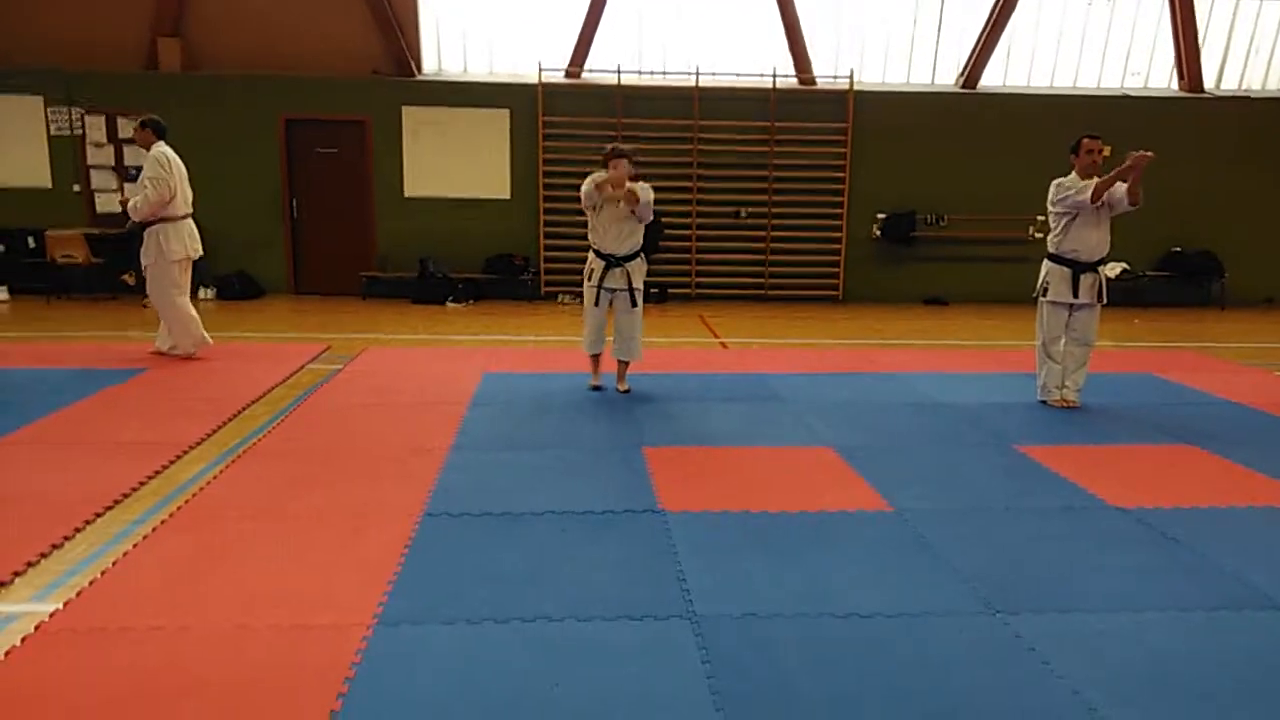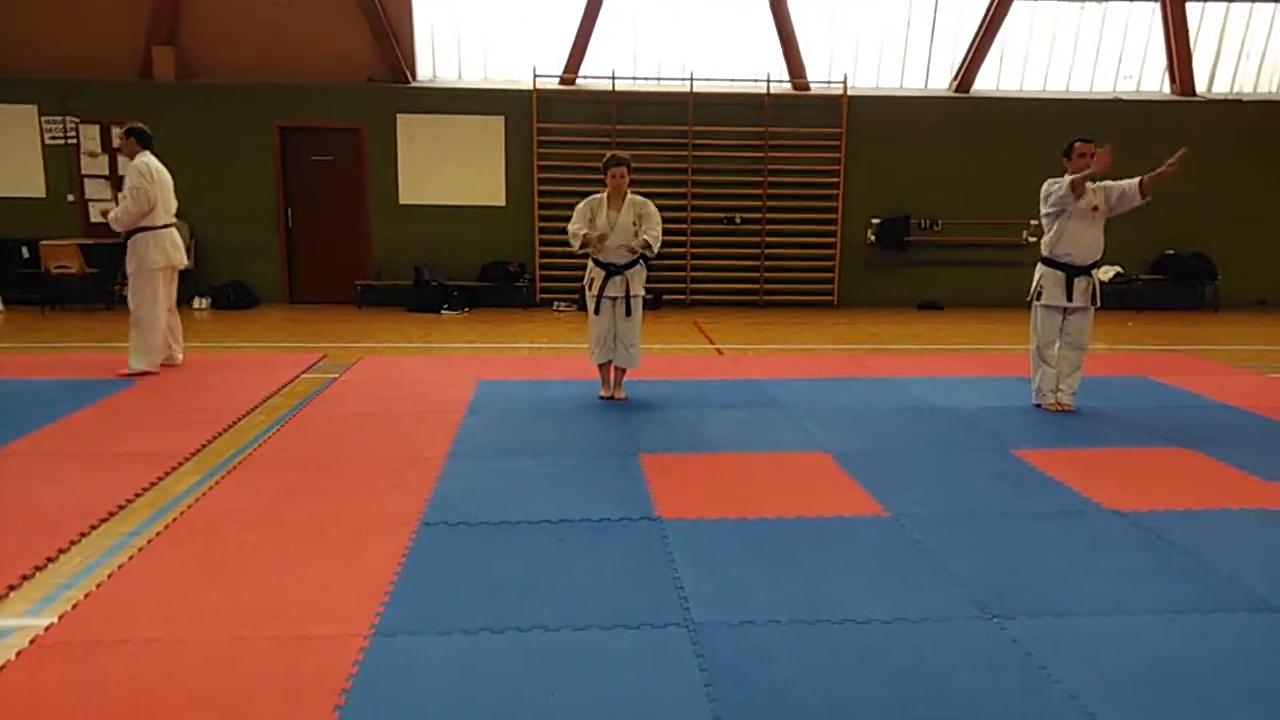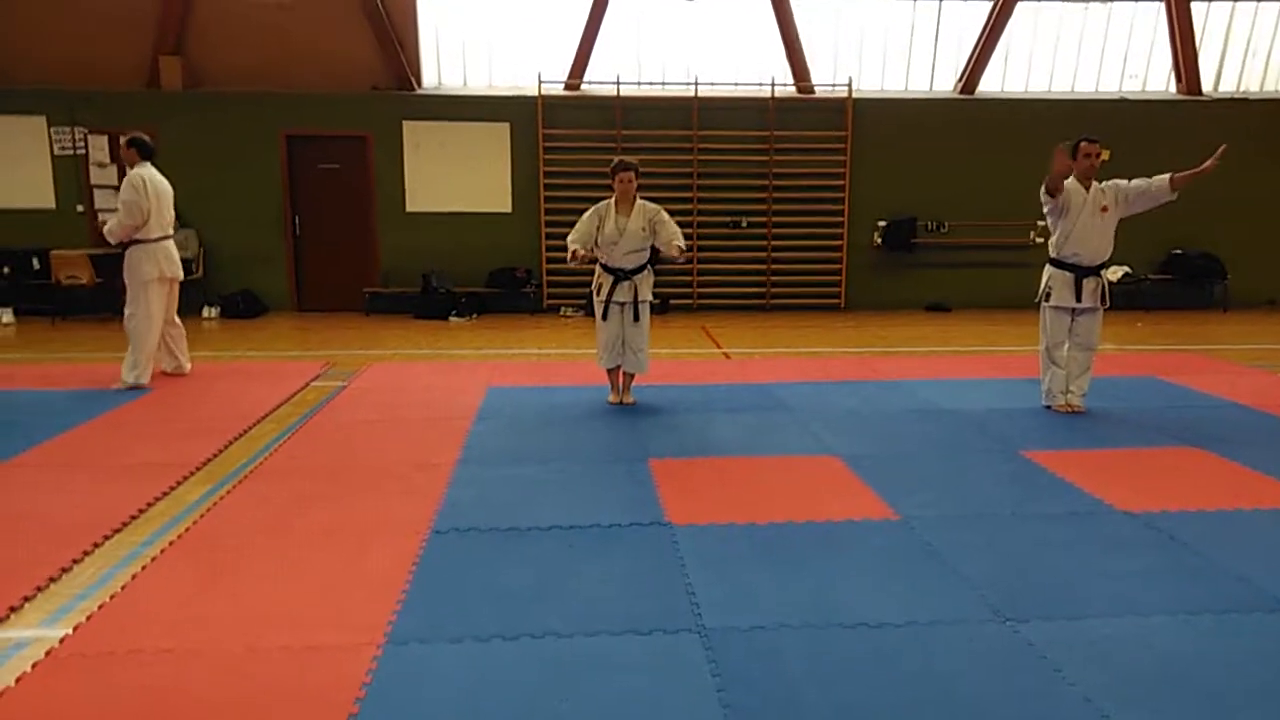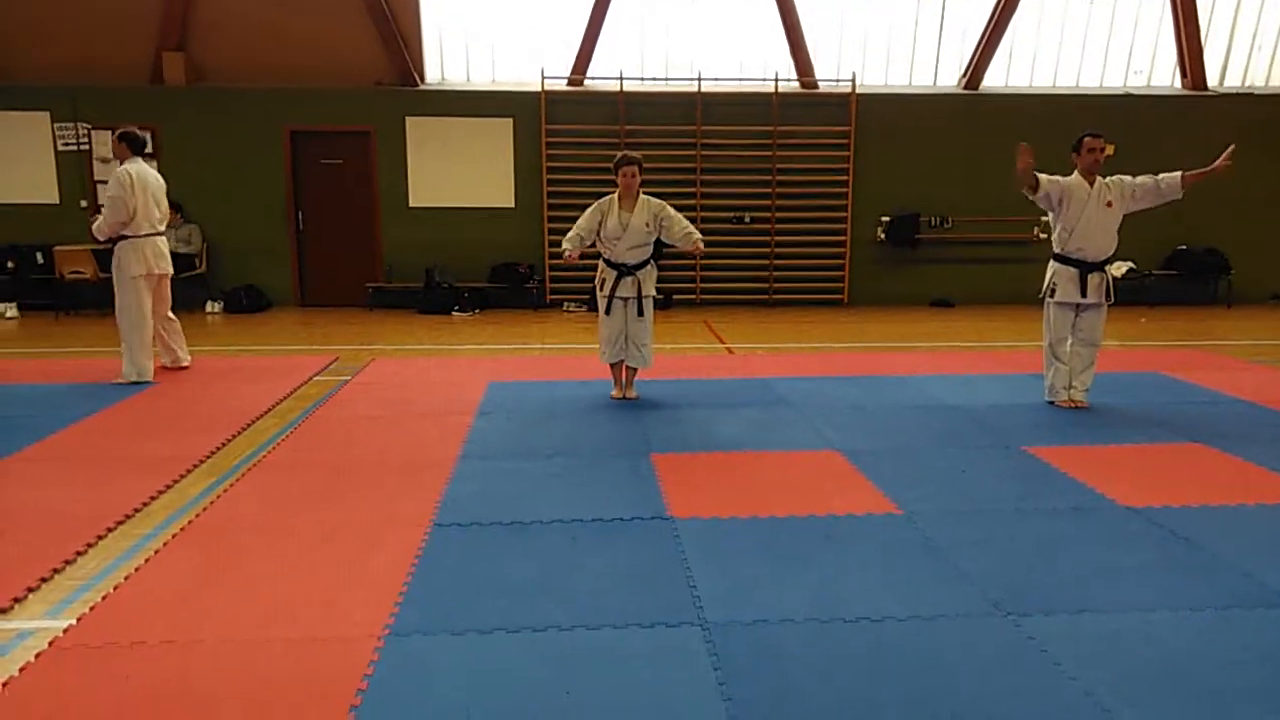
dt=0.2s
person 1, frame 1
left shoulder: (1110, 186)
right shoulder: (1061, 187)
left elbow: (1131, 200)
right elbow: (1090, 196)
left wrist: (1136, 173)
right wrist: (1120, 171)
left hip: (1090, 276)
right hip: (1060, 273)
left knee: (1082, 339)
right knee: (1052, 337)
left ankle: (1070, 391)
right ankle: (1051, 391)
person 1, frame 2
left shoulder: (1104, 191)
right shoulder: (1052, 189)
left elbow: (1137, 192)
right elbow: (1072, 190)
left wrist: (1161, 172)
right wrist: (1094, 173)
left hip: (1083, 280)
right hip: (1053, 277)
left knee: (1075, 343)
right knee: (1045, 341)
left ankle: (1064, 394)
right ankle: (1045, 395)
person 1, frame 3
left shoulder: (1114, 193)
right shoulder: (1062, 190)
left elbow: (1157, 187)
right elbow: (1052, 190)
left wrist: (1199, 171)
right wrist: (1056, 174)
left hip: (1091, 280)
right hip: (1060, 278)
left knee: (1084, 344)
right knee: (1054, 342)
left ankle: (1074, 395)
right ankle: (1054, 396)
person 1, frame 4
left shoulder: (1119, 188)
right shoulder: (1061, 187)
left elbow: (1162, 184)
right elbow: (1035, 187)
left wrist: (1211, 170)
right wrist: (1025, 173)
left hip: (1096, 276)
right hip: (1065, 274)
left knee: (1088, 340)
right knee: (1058, 338)
left ankle: (1078, 391)
right ankle: (1057, 391)
person 2, frame 1
left shoulder: (156, 156)
right shoulder: (169, 155)
left elbow: (156, 196)
left wrist: (132, 206)
right wrist: (138, 205)
left hip: (167, 233)
right hip: (178, 229)
left knee: (165, 293)
right knee: (173, 292)
left ankle: (194, 341)
right ankle: (173, 343)
person 2, frame 2
left shoulder: (139, 166)
right shoulder: (157, 166)
left elbow: (137, 206)
left wrist: (113, 217)
right wrist: (121, 217)
left hip: (149, 242)
right hip: (165, 238)
left knee: (144, 304)
right knee: (163, 303)
left ankle: (144, 362)
right ankle: (169, 353)
person 2, frame 3
left shoulder: (135, 178)
right shoulder: (160, 178)
left elbow: (130, 219)
left wrist: (109, 229)
left hip: (145, 254)
right hip: (164, 250)
left knee: (141, 316)
right knee: (167, 314)
left ankle: (136, 376)
right ankle: (177, 363)
person 2, frame 4
left shoulder: (123, 174)
right shoulder: (154, 174)
left elbow: (116, 216)
left wrist: (98, 227)
left hip: (134, 249)
right hip: (156, 245)
left knee: (134, 314)
right knee: (160, 309)
left ankle: (137, 371)
right ankle: (177, 357)
person 3, frame 1
left shoulder: (639, 192)
right shoulder: (597, 193)
left elbow: (644, 198)
right elbow: (590, 188)
left wrist: (624, 193)
right wrist: (607, 181)
left hip: (630, 269)
right hip: (599, 267)
left knee: (629, 327)
right knee: (594, 324)
left ankle: (621, 376)
right ankle: (596, 373)
person 3, frame 2
left shoulder: (643, 206)
right shoulder: (592, 204)
left elbow: (653, 232)
right elbow: (576, 229)
left wrist: (641, 246)
right wrist: (590, 239)
left hip: (630, 277)
right hip: (599, 276)
left knee: (627, 334)
right knee: (600, 334)
left ankle: (618, 384)
right ankle: (605, 383)
person 3, frame 3
left shoulder: (652, 212)
right shoulder: (599, 212)
left elbow: (671, 234)
right elbow: (577, 236)
left wrist: (675, 249)
right wrist: (578, 252)
left hip: (637, 283)
right hip: (607, 282)
left knee: (635, 339)
right knee: (609, 338)
left ankle: (627, 389)
right ankle: (614, 389)
person 3, frame 4
left shoulder: (655, 208)
right shoulder: (602, 207)
left elbow: (679, 227)
right elbow: (580, 231)
left wrist: (695, 241)
right wrist: (570, 249)
left hip: (640, 278)
right hip: (610, 277)
left knee: (639, 334)
right knee: (612, 333)
left ankle: (630, 384)
right ankle: (617, 384)
